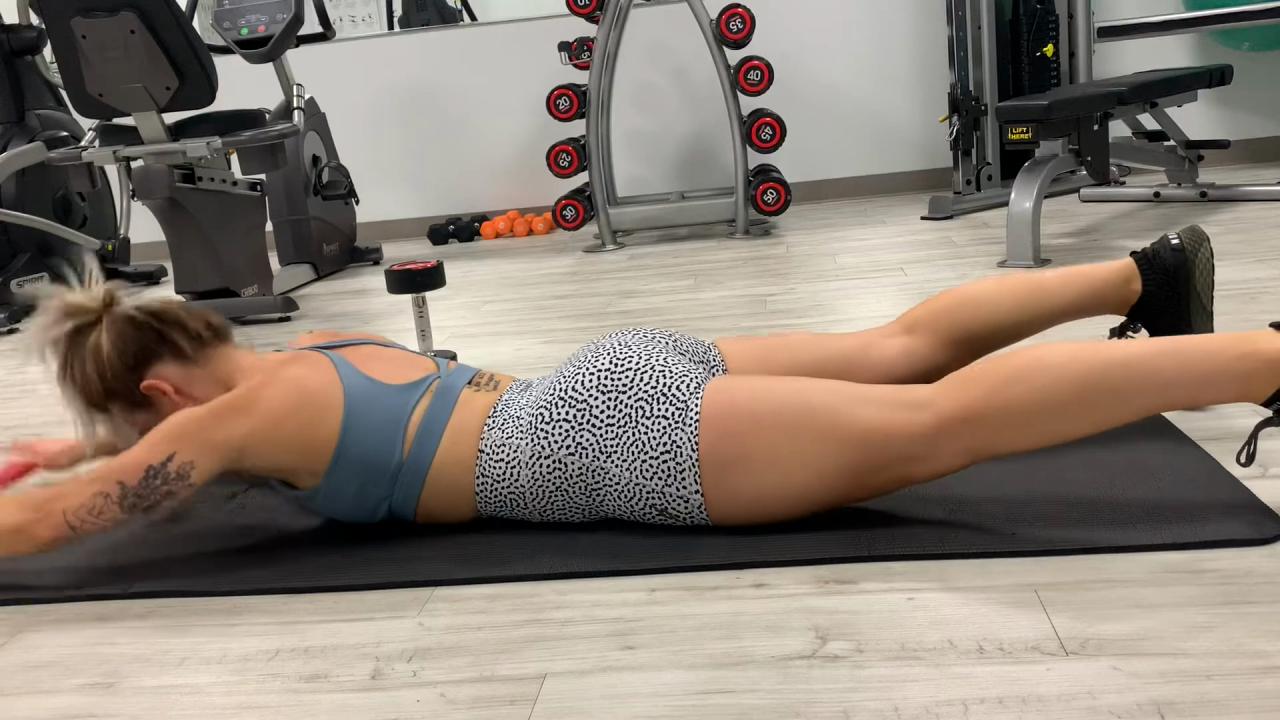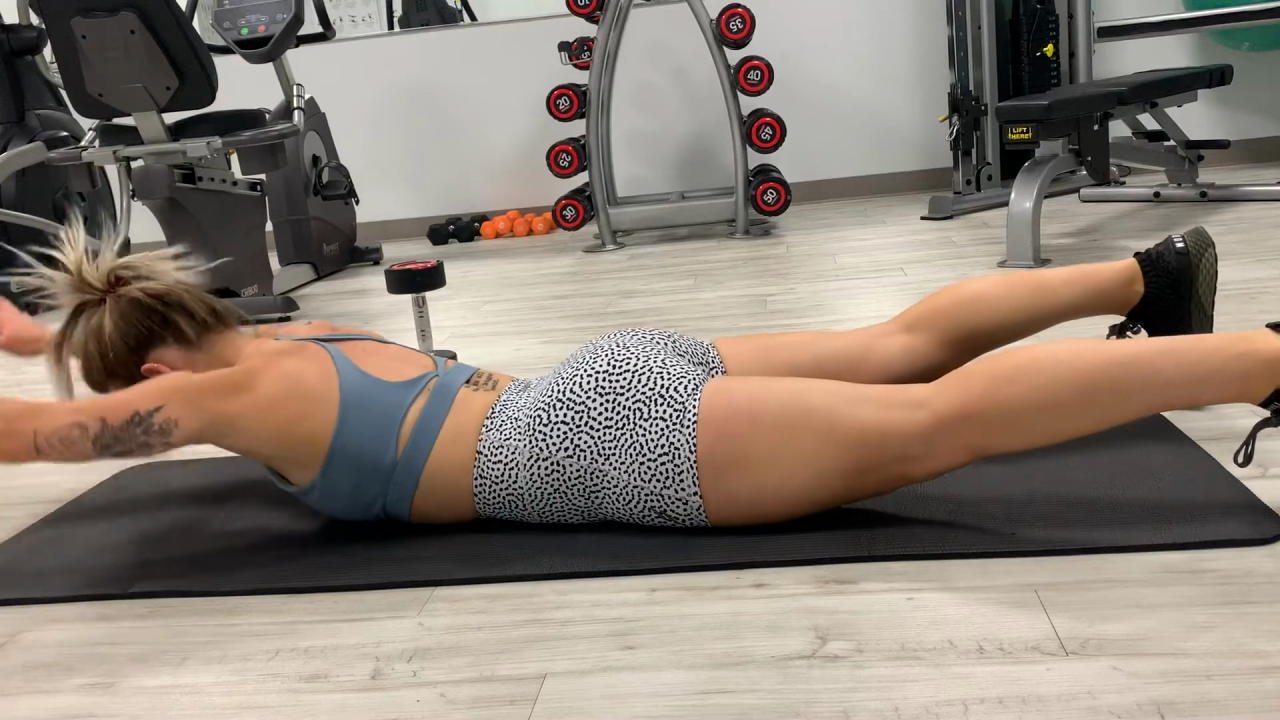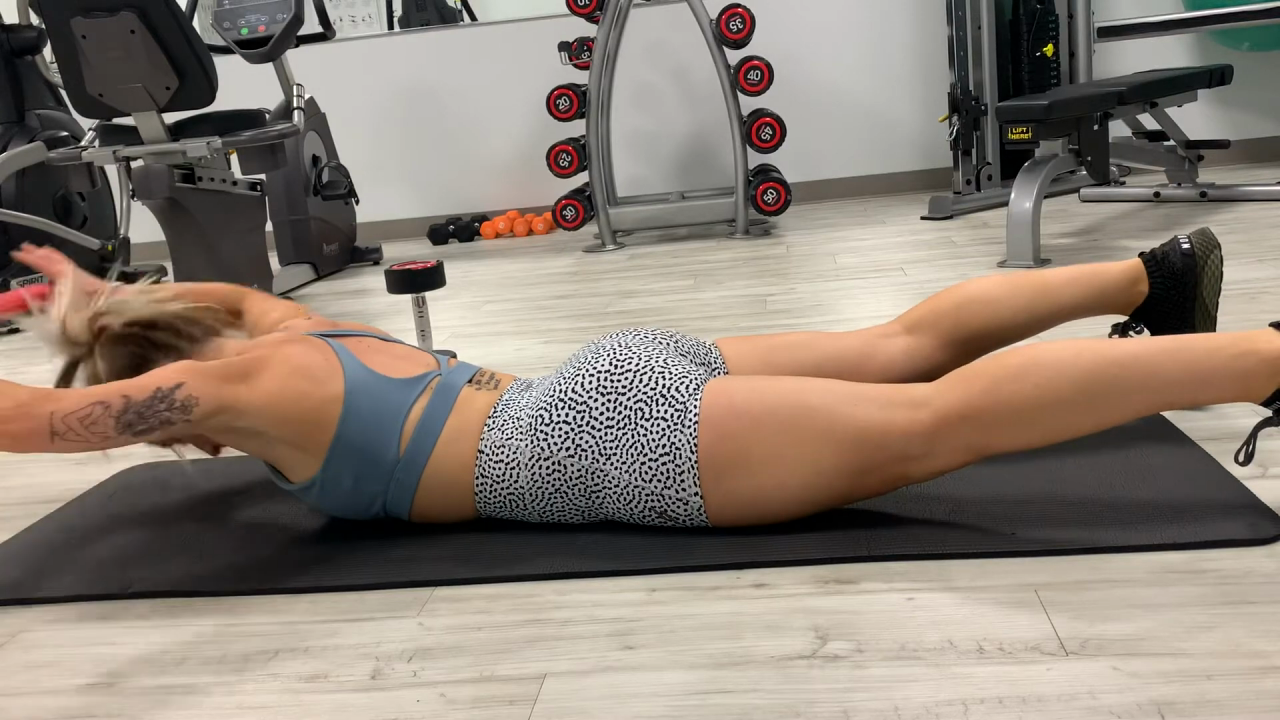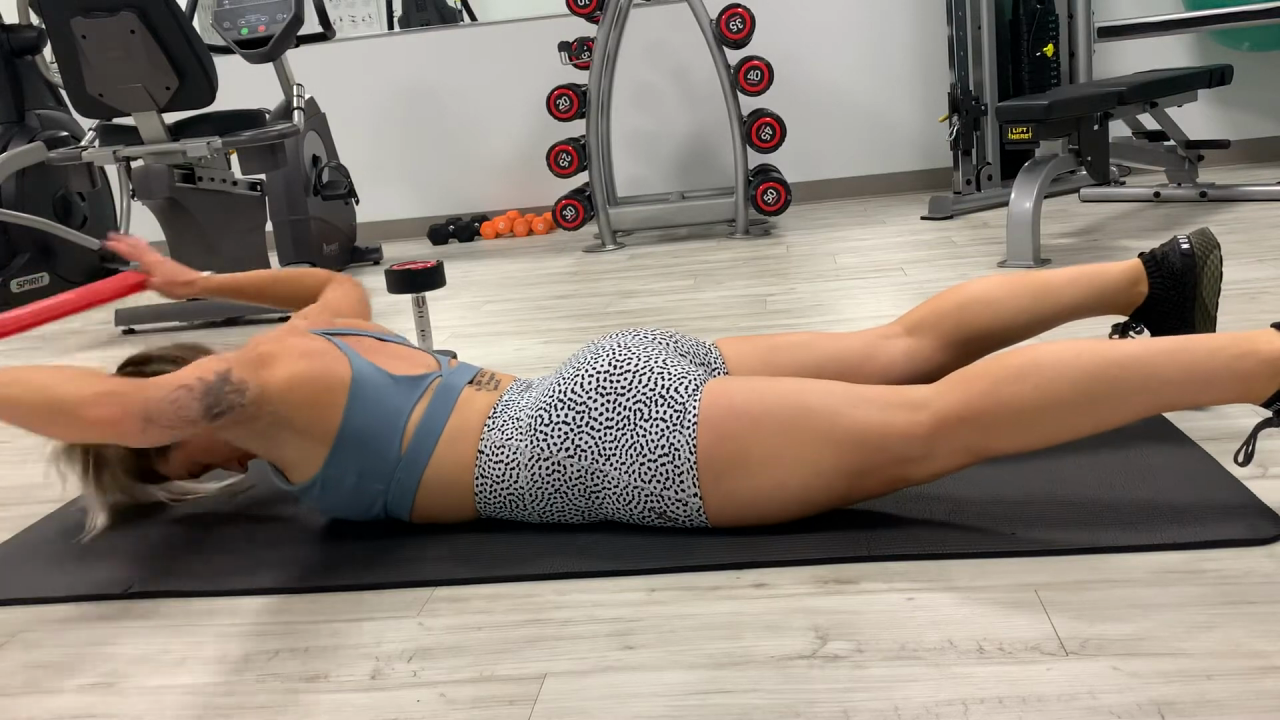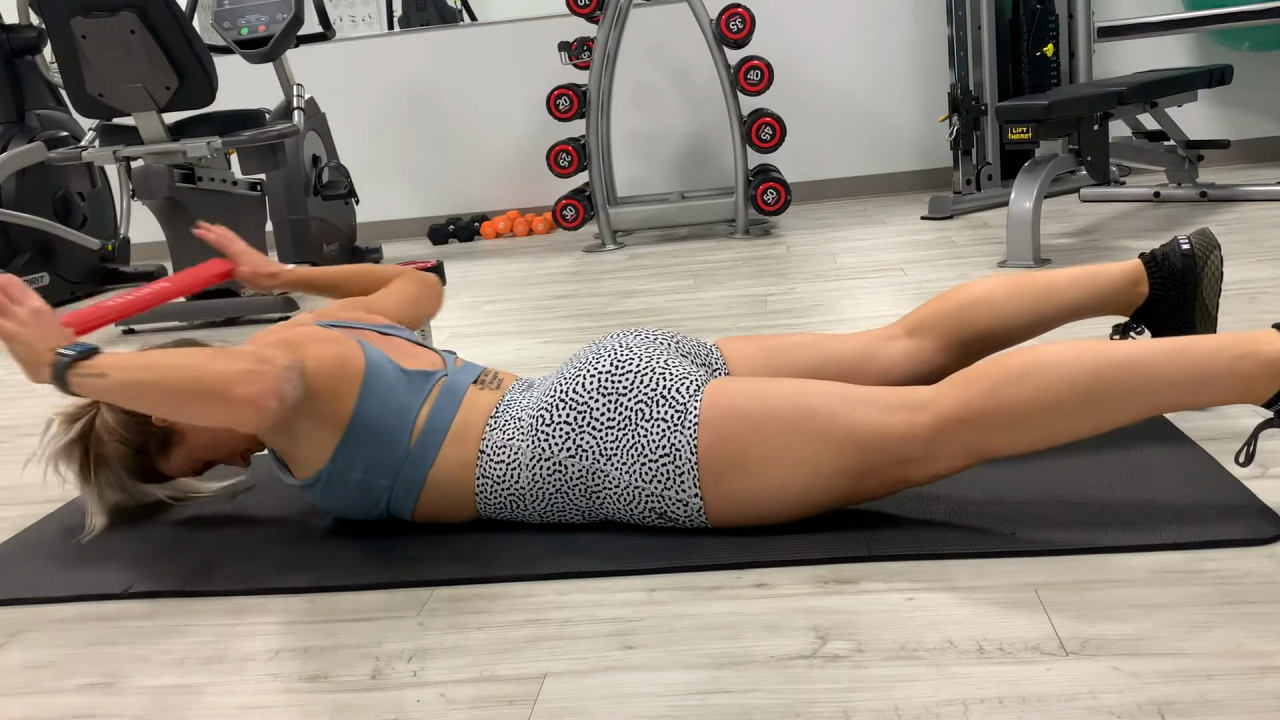
dt=0.2s
person 1, frame 1
left shoulder: (236, 416)
right shoulder: (307, 351)
right wrist: (103, 407)
left hip: (613, 444)
right hip: (620, 379)
left knee: (942, 424)
right knee: (902, 349)
right ankle: (1145, 275)
person 1, frame 2
left shoulder: (238, 396)
right shoulder: (294, 341)
left hip: (611, 446)
right hip: (622, 377)
left knee: (938, 426)
right knee: (901, 346)
right ankle: (1147, 278)
person 1, frame 3
left shoulder: (243, 389)
right shoulder: (300, 335)
right elbow: (256, 293)
right wrist: (123, 298)
left hip: (615, 444)
right hip: (621, 380)
left knee: (940, 423)
right knee: (904, 347)
right ankle: (1152, 277)
person 1, frame 4
left shoulder: (261, 380)
right shoulder: (309, 338)
left elbow: (129, 400)
right elbow: (345, 281)
right wrist: (203, 282)
left hip: (616, 438)
right hip: (622, 377)
left knee: (937, 425)
right knee: (905, 349)
right ankle: (1152, 273)
person 1, frame 5
left shoulder: (267, 360)
right shoulder: (320, 325)
left elbow: (257, 392)
right elbow: (418, 282)
right wrist: (288, 271)
left hip: (618, 443)
right hip: (621, 378)
left knee: (940, 427)
right knee: (905, 350)
right ankle: (1151, 277)
